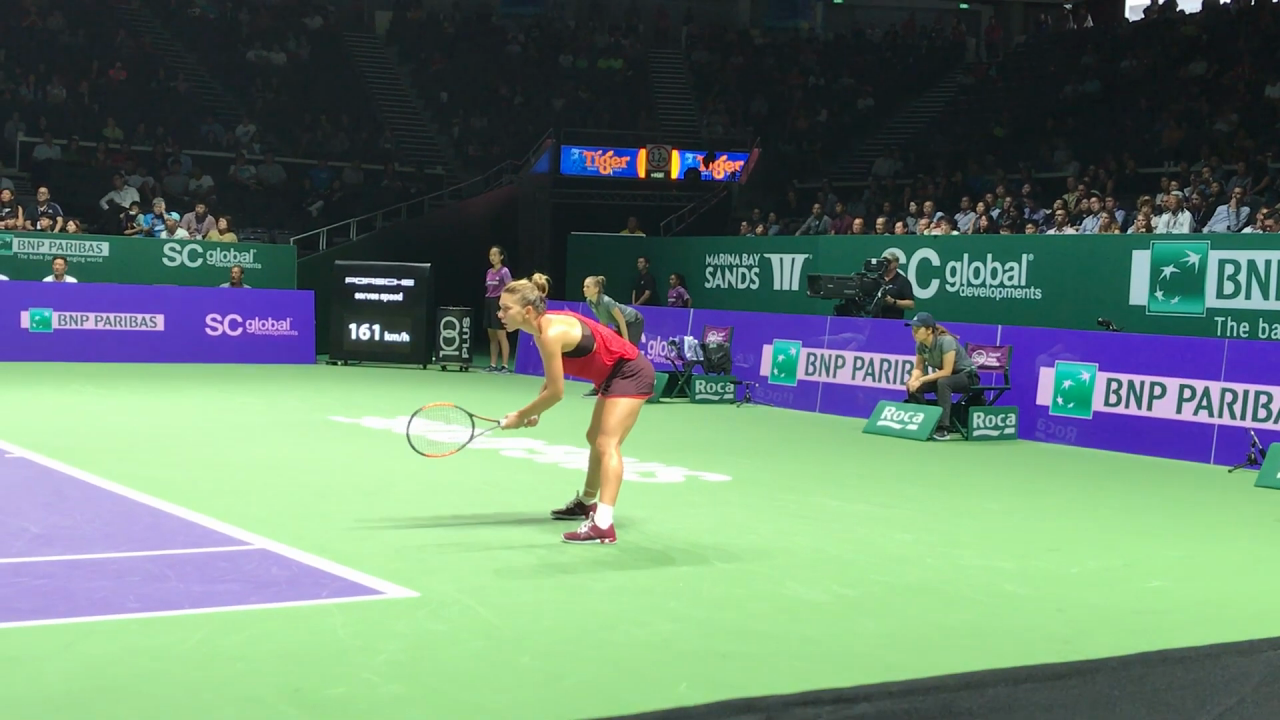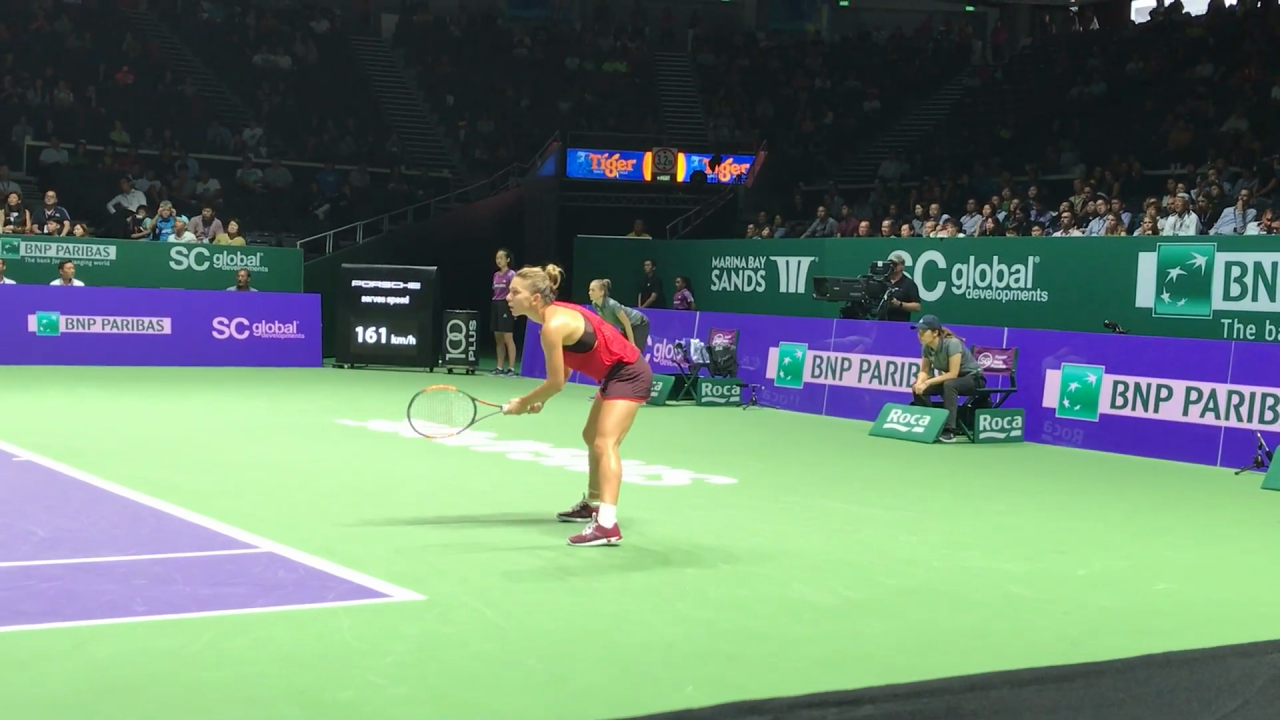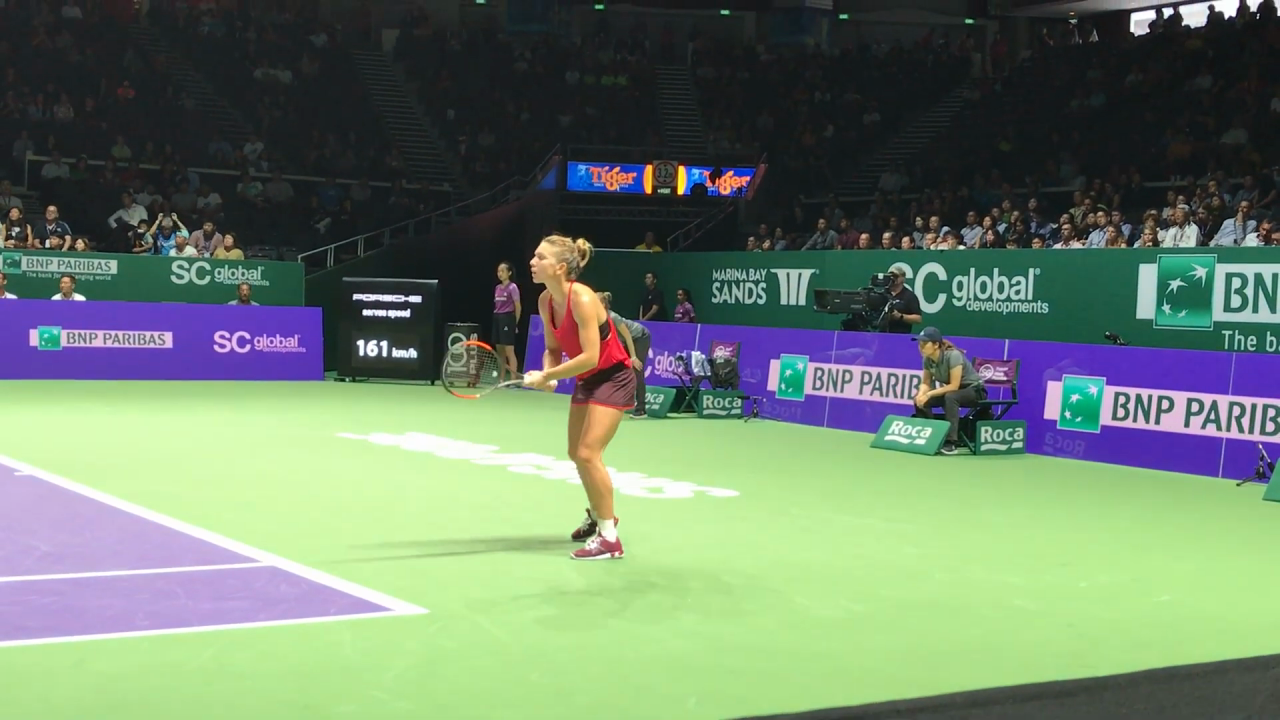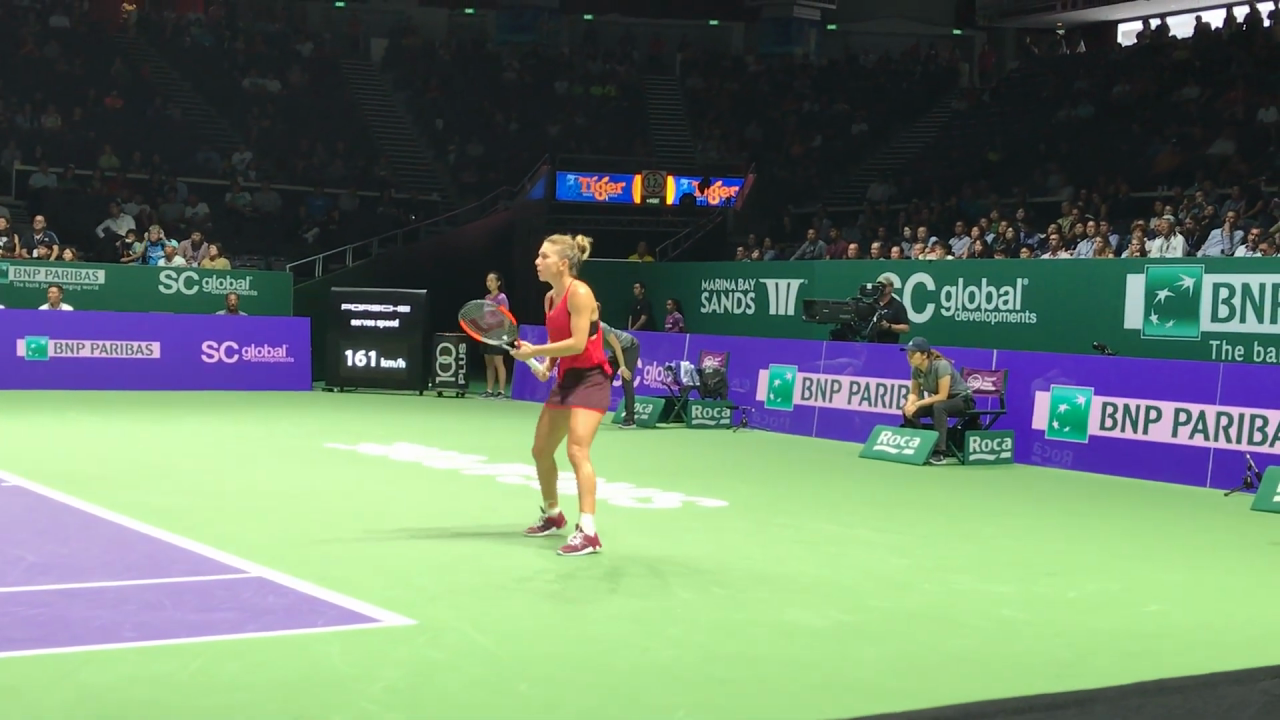
dt=1s
person 1, frame 1
left shoulder: (551, 332)
right shoulder: (542, 330)
left elbow: (556, 391)
right elbow: (551, 382)
left wrist: (521, 416)
right wrist: (535, 413)
left hip: (631, 372)
right hip: (615, 375)
left knee: (607, 444)
right knee: (595, 439)
left ankle: (603, 525)
right ankle: (587, 503)
person 1, frame 2
left shoulder: (553, 326)
right shoulder: (554, 316)
left elbow: (556, 383)
right elbow: (563, 372)
left wrist: (523, 403)
right wrist: (538, 401)
left hip: (629, 374)
right hip: (618, 373)
left knee: (604, 443)
right knee: (591, 437)
left ankle: (607, 524)
right ankle: (592, 504)
person 1, frame 3
left shoulder: (582, 299)
right shoulder: (545, 300)
left elbow: (590, 357)
right elbow: (554, 348)
left wrist: (546, 376)
right wrist: (547, 374)
left hip: (612, 378)
right hip: (586, 381)
left knee: (588, 454)
right knee: (577, 453)
left ankle: (609, 539)
right ankle: (598, 516)
person 1, frame 4
left shoulder: (579, 293)
right shoulder: (550, 297)
left elbow: (578, 344)
left wrist: (534, 352)
right wrist: (547, 364)
left hip: (590, 381)
right hip: (565, 381)
left knee: (577, 454)
right knee: (540, 451)
left ankle: (588, 533)
right ankle: (552, 514)
